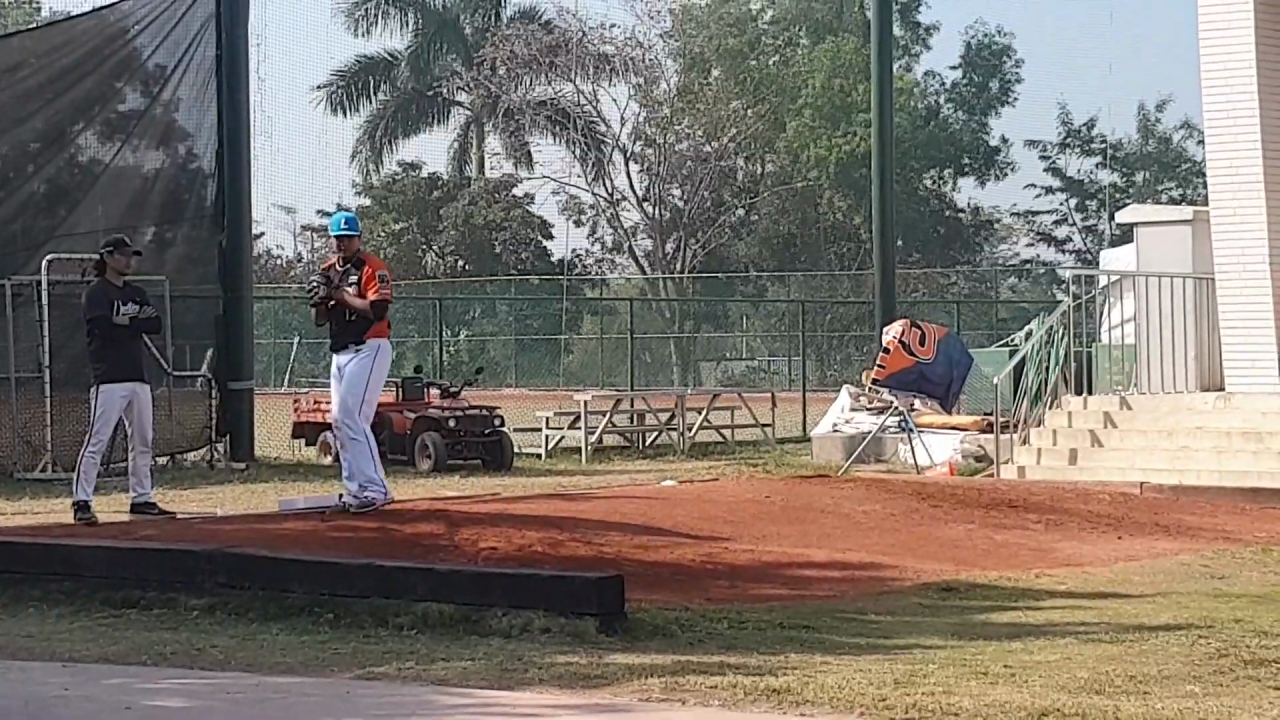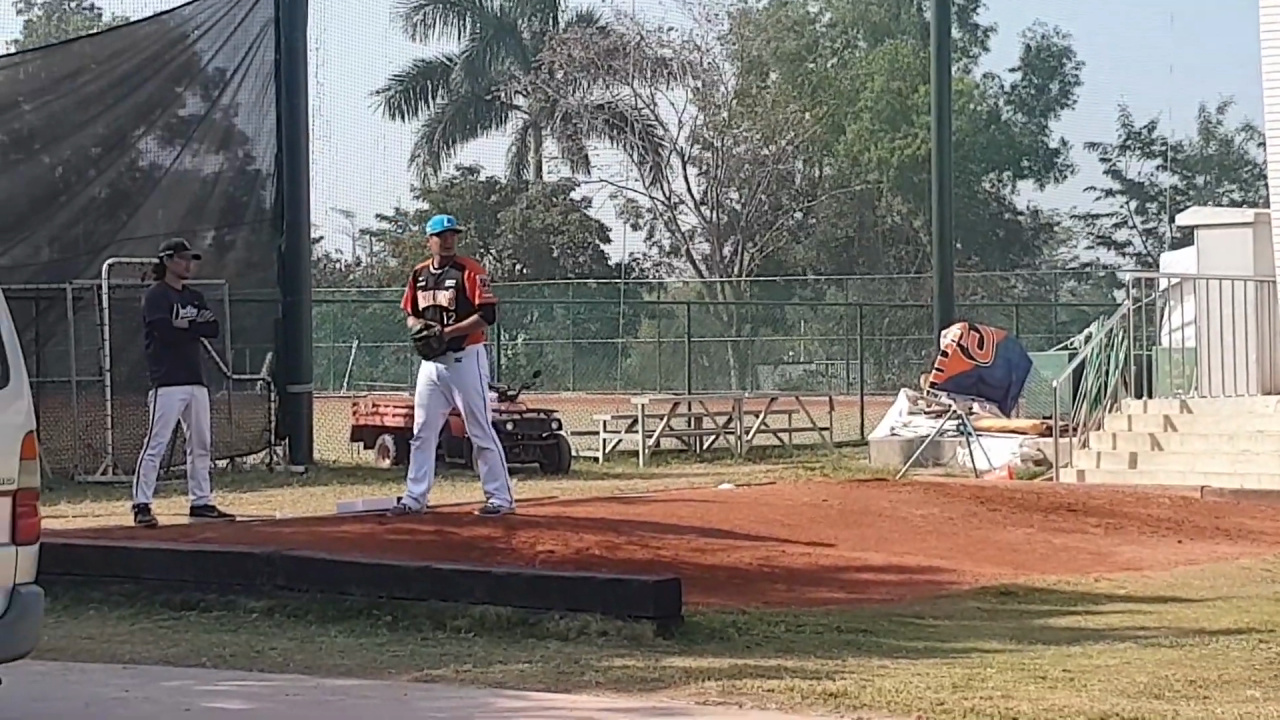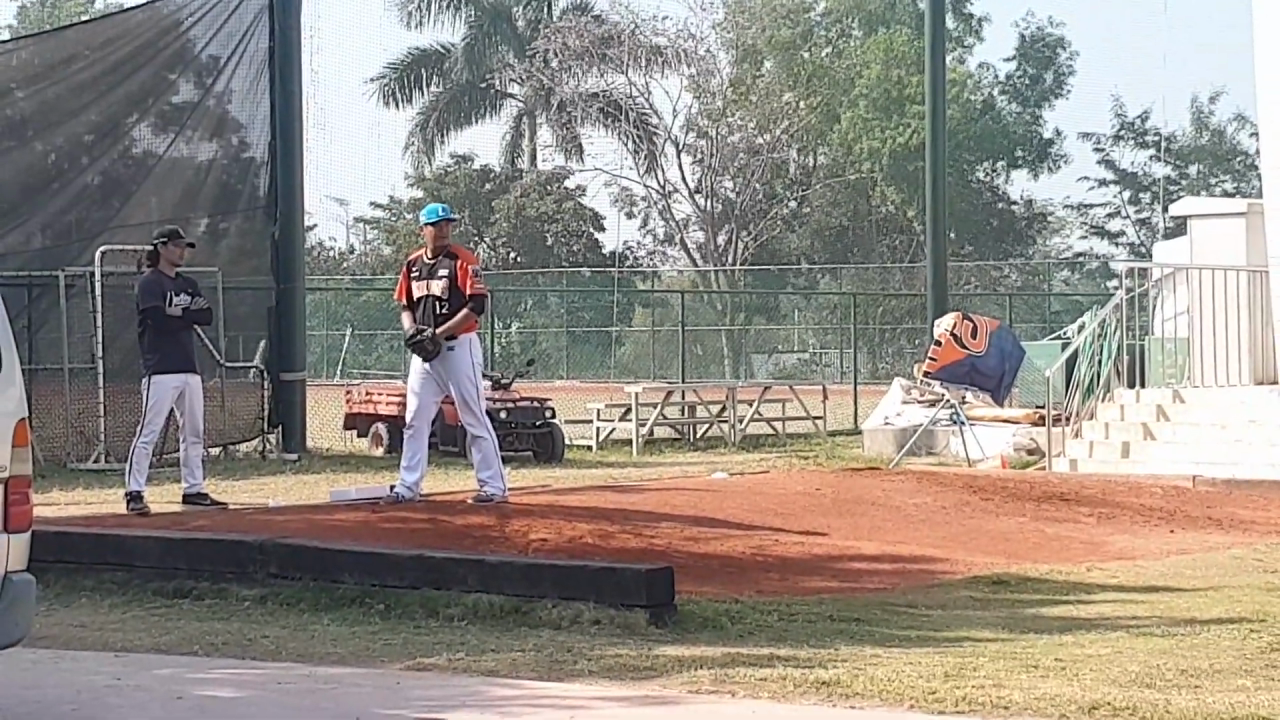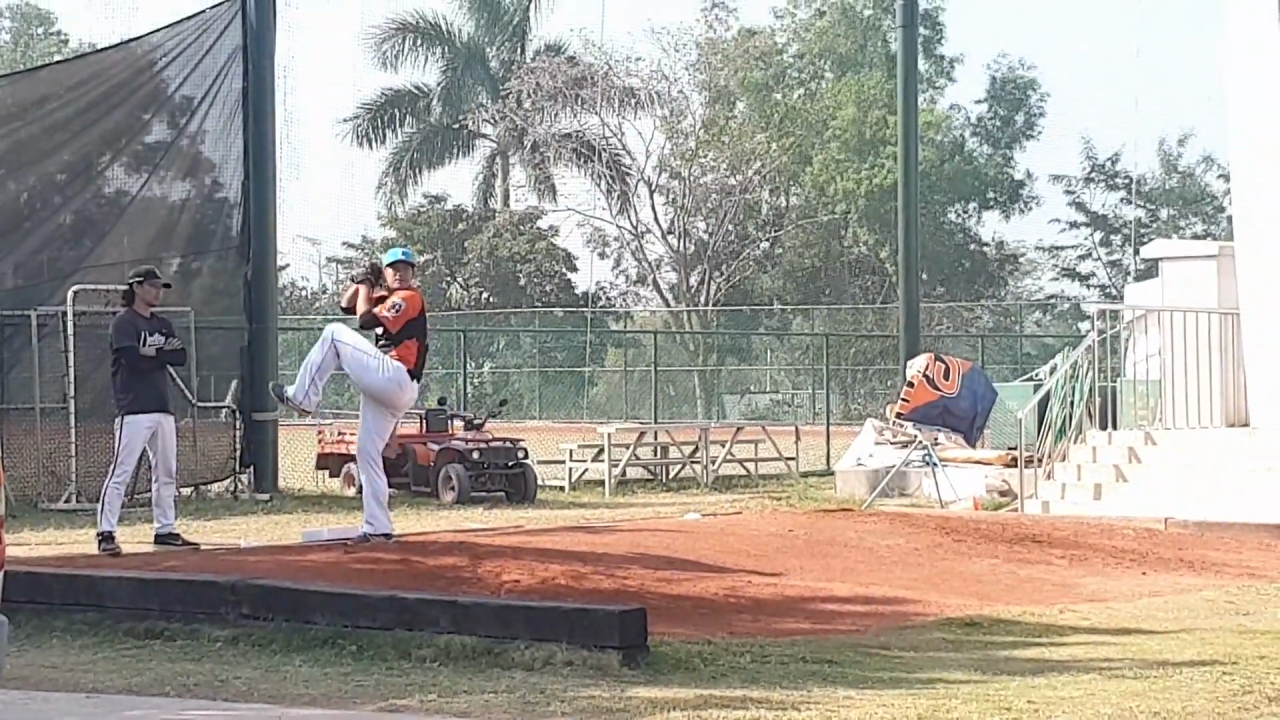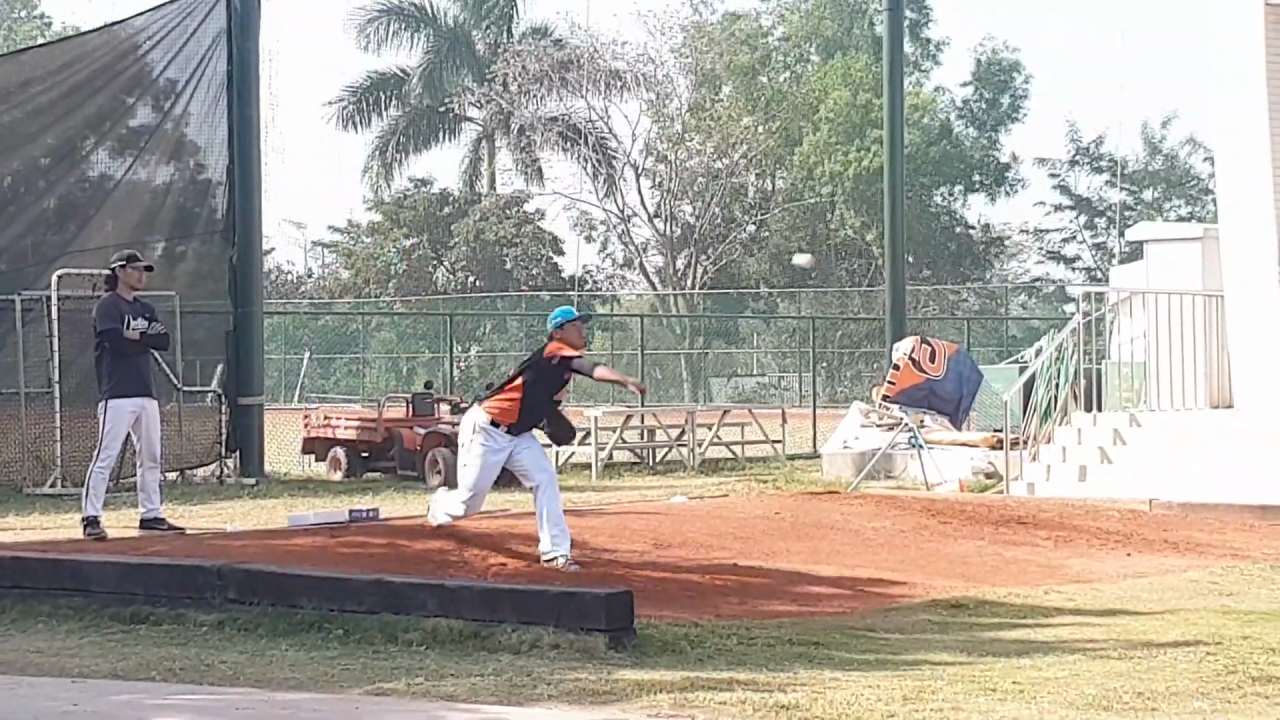
dt=1s
person 1, frame 1
left shoulder: (373, 267)
right shoulder: (328, 272)
left elbow: (377, 311)
right elbow: (319, 320)
left wrist: (341, 292)
right wrist: (320, 299)
left hip: (368, 351)
right hip: (340, 354)
left knee: (351, 420)
right knee: (340, 424)
left ankle: (373, 489)
right ankle: (355, 493)
person 1, frame 2
left shoulder: (470, 271)
right shoulder: (419, 274)
left elbow: (487, 315)
right elbow: (410, 314)
left wrist: (447, 331)
right wrist: (418, 326)
left hip: (465, 359)
right hip: (431, 361)
left knee: (480, 431)
right knee: (423, 432)
left ankle: (501, 497)
right ankle: (415, 498)
person 1, frame 3
left shoulder: (463, 260)
right shoulder: (412, 264)
left elbow: (477, 306)
right elbow: (406, 306)
left wrist: (439, 333)
right wrist: (411, 329)
left hip: (458, 347)
left knee: (474, 418)
right knee: (415, 420)
left ankle: (494, 486)
right ankle: (407, 486)
person 1, frame 4
left shoulder: (410, 297)
right shoulder: (387, 299)
left elbow: (366, 320)
right elbow: (346, 304)
left wrist: (365, 288)
right wrist: (360, 285)
left hip: (391, 376)
right hip: (386, 388)
left knee: (333, 332)
right knee: (367, 455)
left ankle: (302, 397)
right ankle: (378, 527)
person 1, frame 5
left shoulder: (563, 368)
right shoulder: (555, 351)
right elbow: (589, 367)
right wrist: (624, 380)
left hip: (517, 435)
right hip: (484, 430)
left knee: (545, 483)
right knee: (468, 501)
left ankle: (555, 551)
right ankle: (442, 503)
person 2, frame 1
left shoulder: (137, 293)
right shoulder: (96, 292)
left elbow: (156, 325)
right elbow: (106, 329)
left wrist: (127, 321)
right wrist: (138, 322)
left hip: (138, 377)
right hip: (109, 379)
left knee: (143, 442)
right knee: (96, 442)
left ankle: (141, 499)
right ankle: (81, 502)
person 2, frame 2
left shoulder: (196, 297)
right shoulder: (156, 295)
left elbow: (213, 329)
right elbow: (166, 332)
left wrist: (186, 325)
right wrist: (197, 325)
left hip: (196, 381)
right hip: (167, 383)
left knee: (201, 445)
right knee: (156, 445)
left ankle: (201, 502)
right ankle: (141, 505)
person 2, frame 3
left shoulder: (189, 284)
right shoulder: (149, 283)
left elbow: (207, 316)
right elbow: (160, 320)
left wrist: (179, 313)
right wrist: (190, 313)
left hip: (189, 368)
right hip: (161, 370)
left knee: (194, 433)
right knee: (149, 432)
left ankle: (194, 490)
right ankle: (134, 493)
person 2, frame 4
left shoulder: (163, 324)
right shoulder: (123, 322)
left elbow: (181, 357)
right elbow: (133, 360)
left wrist: (153, 353)
right wrist: (163, 354)
left hip: (163, 408)
right hip: (134, 410)
left knee: (166, 473)
right knee: (121, 472)
left ankle: (165, 530)
right ankle: (106, 533)
person 2, frame 5
left shoulder: (146, 309)
right shoulder: (107, 306)
left elbow: (164, 341)
right elbow: (117, 343)
left wrist: (136, 336)
right wrist: (147, 338)
left hip: (146, 392)
right hip: (117, 394)
left knee: (151, 457)
right knee: (105, 457)
left ankle: (151, 515)
right ankle: (91, 518)
